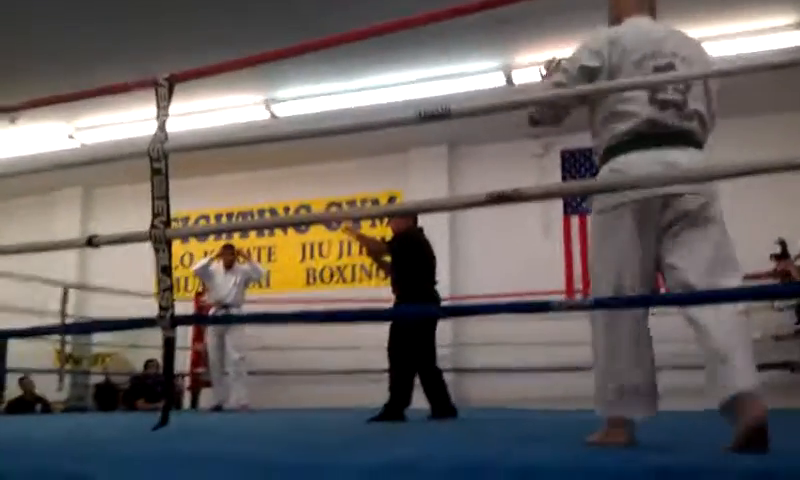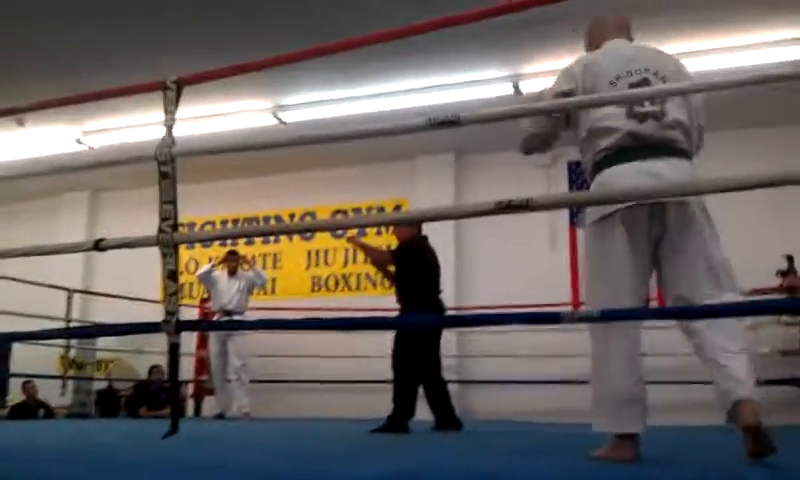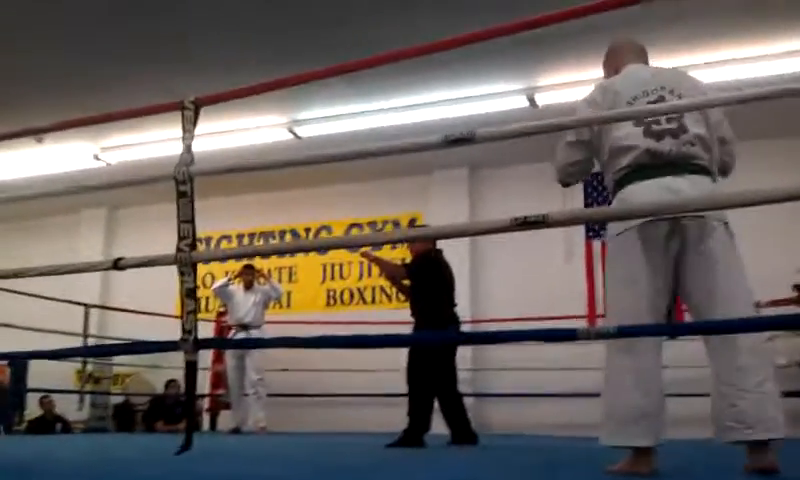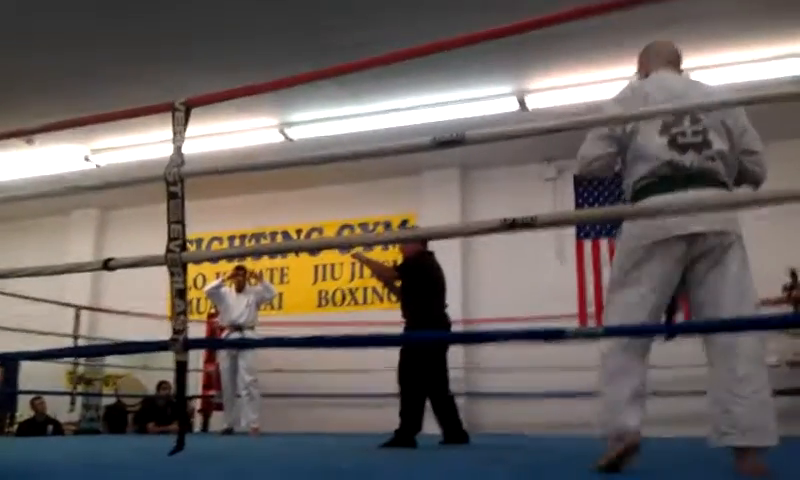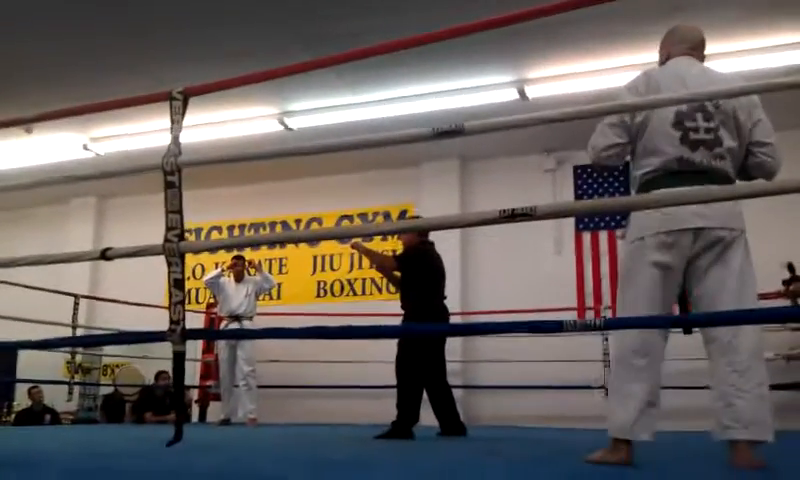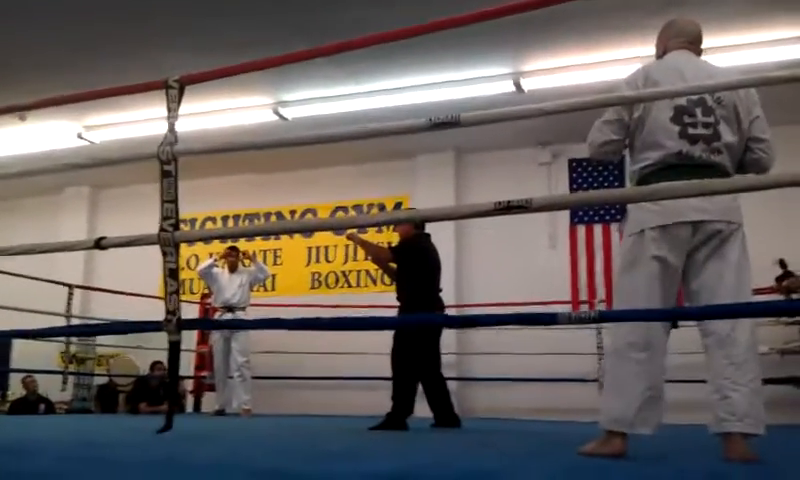
dt=0.3s
person 1, frame 1
left shoulder: (603, 45)
right shoulder: (693, 49)
left elbow: (544, 109)
left wrist: (553, 80)
left hip: (629, 174)
right hip: (687, 170)
left knee: (620, 302)
right knee: (710, 289)
left ankle: (620, 420)
right ankle: (746, 403)
person 1, frame 2
left shoulder: (584, 69)
right shoulder: (672, 64)
left elbow: (533, 137)
right elbow: (696, 135)
left wrist: (550, 105)
left hip: (618, 186)
right hip: (678, 179)
left knee: (615, 312)
right knee: (708, 297)
left ankle: (624, 435)
right ankle: (744, 402)
person 1, frame 3
left shoulder: (603, 94)
right shoulder: (692, 84)
left elbow: (568, 169)
right elbow: (727, 156)
left wrist: (608, 157)
left hip: (640, 204)
right hip: (698, 198)
left knee: (634, 328)
right knee: (732, 321)
left ankle: (640, 450)
right ankle: (758, 446)
person 1, frame 4
left shoulder: (631, 96)
right shoulder: (720, 99)
left elbow: (591, 163)
right elbow: (755, 169)
left wrist: (628, 158)
left hip: (656, 216)
right hip: (714, 215)
left knee: (627, 325)
right knee: (733, 331)
left ankle: (624, 429)
person 1, frame 5
left shoulder: (643, 85)
right shoulder: (736, 89)
left elbow: (603, 151)
right elbow: (766, 162)
left hip: (660, 213)
right hip: (720, 212)
left knee: (639, 329)
right knee: (733, 329)
left ankle: (623, 440)
right ankle: (742, 442)
person 1, frame 6
left shoulder: (641, 79)
right shoulder: (736, 85)
left elbow: (601, 146)
right elbow: (761, 158)
left hip: (659, 206)
right hip: (718, 207)
left knee: (638, 321)
right knee: (729, 320)
left ankle: (616, 433)
right ankle: (736, 435)
person 2, frame 1
left shoulder: (409, 238)
right shoulder: (414, 242)
left elbow: (380, 247)
right elbow: (400, 272)
left wrist: (355, 233)
right wrist: (378, 260)
left hip: (414, 306)
right hip: (421, 307)
left knee: (402, 357)
right knee: (423, 359)
left ankle: (395, 409)
right ankle: (443, 407)
person 2, frame 2
left shoulder: (414, 247)
right shoulder: (418, 250)
left elbow: (386, 257)
right elbow: (406, 281)
left wrist: (358, 243)
right wrist: (383, 270)
left hip: (419, 316)
right hip: (426, 316)
left knee: (406, 367)
right knee: (427, 370)
left ankle: (398, 420)
right ankle: (447, 419)
person 2, frame 3
left shoulder: (429, 260)
right shoulder: (434, 263)
left elbow: (400, 271)
right elbow: (420, 295)
left wrist: (372, 258)
right wrist: (397, 283)
left hip: (433, 329)
right hip: (441, 329)
left knee: (421, 381)
right knee: (443, 383)
left ankle: (414, 434)
right ankle: (463, 433)
person 2, frame 4
left shoulder: (419, 262)
right shoulder: (426, 265)
left elbow: (390, 273)
right elbow: (411, 296)
left wrist: (363, 259)
right wrist: (388, 285)
left hip: (424, 331)
right hip: (432, 331)
left knee: (412, 383)
right knee: (435, 385)
left ankle: (406, 435)
right ankle: (455, 433)
person 2, frame 5
left shoulder: (419, 253)
right shoulder: (426, 255)
left elbow: (389, 262)
right elbow: (410, 285)
left wrist: (362, 248)
right wrist: (388, 274)
left hip: (421, 321)
right hip: (431, 321)
left knee: (410, 373)
right knee: (433, 375)
left ankle: (403, 426)
right ankle: (452, 425)
person 2, frame 6
left shoulder: (415, 245)
right shoulder: (423, 247)
left elbow: (385, 254)
right elbow: (407, 277)
left wrist: (358, 240)
right wrist: (383, 266)
left hip: (417, 313)
right hip: (427, 313)
left knee: (405, 364)
right knee: (427, 367)
left ankle: (398, 417)
right ankle: (446, 417)
person 3, frame 1
left shoulder: (242, 271)
right shoulder: (213, 270)
left elbow: (259, 274)
right elbow: (197, 269)
left wrist: (247, 259)
right wrist: (213, 258)
left hip: (233, 316)
right hip: (215, 315)
left knee: (236, 359)
right knee: (215, 361)
left ankle: (240, 401)
right ankle: (220, 399)
person 3, frame 2
left shoulder: (246, 277)
right shoulder: (216, 277)
left elbow: (263, 280)
right elbow: (200, 275)
left wrist: (250, 265)
right wrist: (216, 263)
right hip: (218, 322)
left knee: (238, 366)
right knee: (218, 368)
left ankle: (243, 408)
right ankle: (223, 407)
person 3, frame 3
left shoulder: (262, 291)
right shoulder: (233, 291)
left elbow: (278, 293)
right elbow: (216, 289)
left wrist: (266, 278)
right wrist: (233, 278)
left hip: (253, 337)
right hip: (235, 337)
left knee: (255, 380)
right knee: (234, 382)
left ankle: (260, 422)
right ankle: (238, 422)
person 3, frame 4
left shoulder: (254, 293)
right shoulder: (224, 293)
left elbow: (271, 294)
right elbow: (208, 291)
left wrist: (259, 280)
right wrist: (225, 279)
left hip: (246, 338)
right hip: (228, 337)
left knee: (248, 381)
right knee: (227, 383)
left ankle: (253, 423)
right ankle: (230, 423)
person 3, frame 5
left shoulder: (253, 283)
right shoulder: (223, 283)
left elbow: (270, 284)
right elbow: (207, 280)
left wrist: (258, 269)
right wrist: (224, 269)
left hip: (245, 329)
right hip: (227, 328)
left knee: (247, 372)
right knee: (226, 374)
left ankle: (250, 414)
right ankle: (227, 413)
person 3, frame 6
left shoulder: (247, 274)
right shoulder: (217, 274)
left elbow: (265, 274)
right elbow: (201, 270)
left wrist: (252, 259)
right wrist: (217, 258)
left hip: (239, 319)
right hip: (220, 319)
left knee: (241, 363)
right knee: (220, 364)
left ankle: (244, 405)
right ankle: (221, 404)
